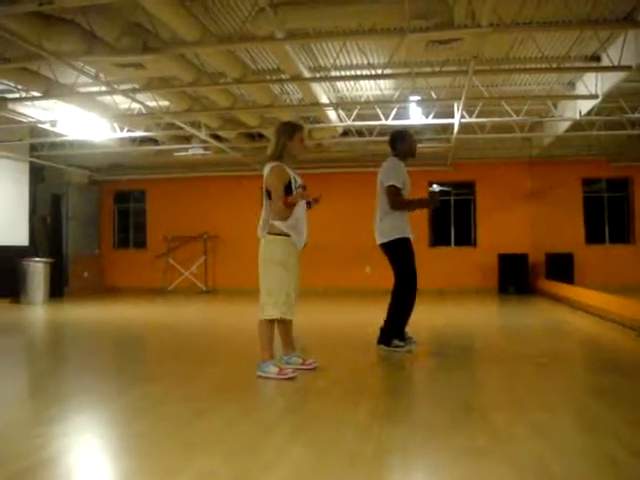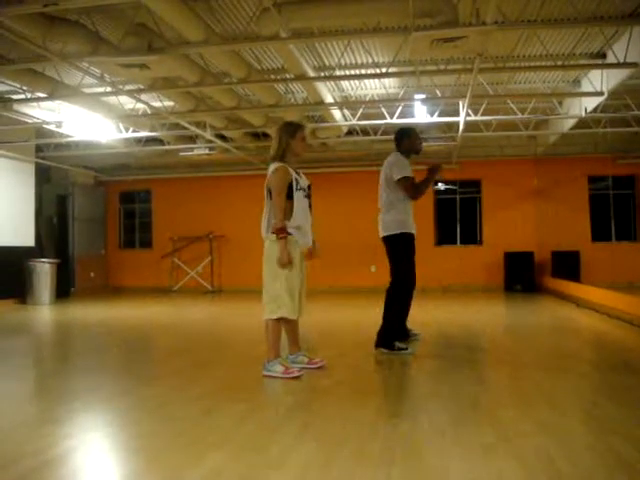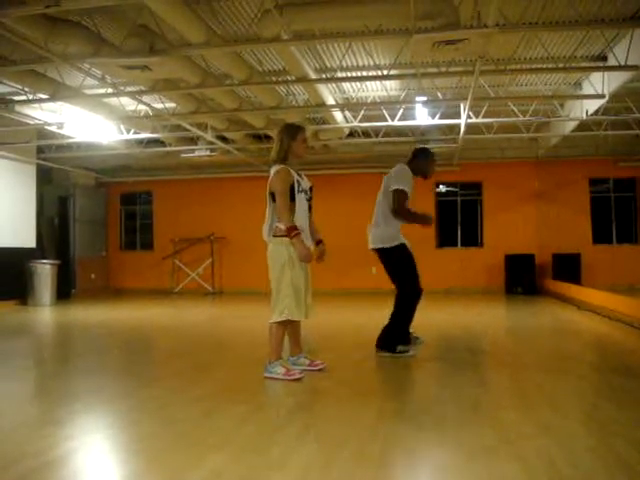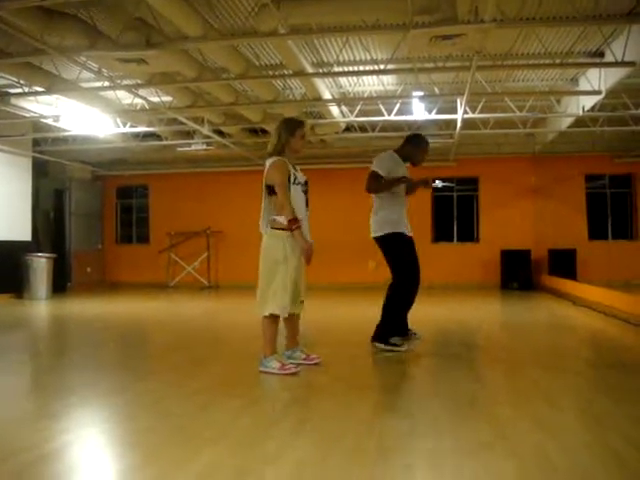
dt=0.5s
person 1, frame 1
left shoulder: (288, 172)
right shoulder: (276, 170)
right elbow: (278, 210)
left wrist: (307, 202)
right wrist: (294, 199)
left hip: (289, 243)
right hip: (277, 243)
left knee: (286, 301)
right knee: (273, 300)
left ankle: (289, 354)
right ankle: (266, 361)
person 1, frame 2
left shoulder: (295, 174)
right shoulder: (280, 171)
right elbow: (278, 213)
left wrist: (309, 241)
right wrist: (282, 246)
left hip: (295, 244)
right hip: (281, 243)
left knee: (293, 301)
right knee: (279, 300)
left ankle: (295, 353)
right ankle: (272, 361)
person 1, frame 3
left shoulder: (297, 175)
right shoulder: (281, 173)
right elbow: (284, 214)
left wrist: (318, 241)
right wrist: (300, 243)
left hip: (297, 245)
right hip: (285, 245)
left knee: (296, 303)
right knee: (284, 303)
left ankle: (296, 355)
right ankle: (273, 363)
person 1, frame 4
left shoulder: (290, 167)
right shoulder: (278, 164)
right elbow: (284, 206)
left wrist: (304, 239)
right wrist: (301, 237)
left hip: (292, 238)
right hip: (281, 238)
left knee: (294, 297)
right knee: (276, 297)
left ankle: (292, 349)
right ankle: (268, 358)
person 2, frame 1
left shoulder: (396, 167)
right shoulder: (393, 167)
right elbow: (395, 203)
left wrist: (421, 203)
right wrist: (424, 202)
left hip: (396, 233)
right hip: (394, 234)
left knee: (406, 283)
right knee: (407, 284)
left ankle: (395, 333)
right ankle: (389, 337)
person 2, frame 2
left shoulder: (397, 162)
right shoulder: (398, 161)
right elbow: (413, 193)
left wrist: (428, 177)
right wrist: (431, 175)
left hip: (399, 228)
right hip: (397, 229)
left knee: (406, 281)
right knee: (401, 282)
left ankle: (399, 330)
right ankle: (386, 339)
person 2, frame 3
left shoulder: (401, 174)
right shoulder: (403, 173)
right elbow: (397, 209)
left wrist: (416, 218)
right wrist: (420, 218)
left hip: (388, 239)
right hip: (388, 241)
left knee: (408, 289)
right knee: (411, 290)
left ankle: (401, 335)
right ankle: (388, 342)
person 2, frame 4
left shoulder: (400, 164)
right shoulder: (385, 159)
right elbow: (371, 186)
left wrist: (416, 185)
right wrist: (402, 180)
left hip: (400, 229)
right hip: (388, 229)
left knee: (411, 279)
right knee: (404, 279)
left ankle: (399, 328)
right ankle: (383, 335)
